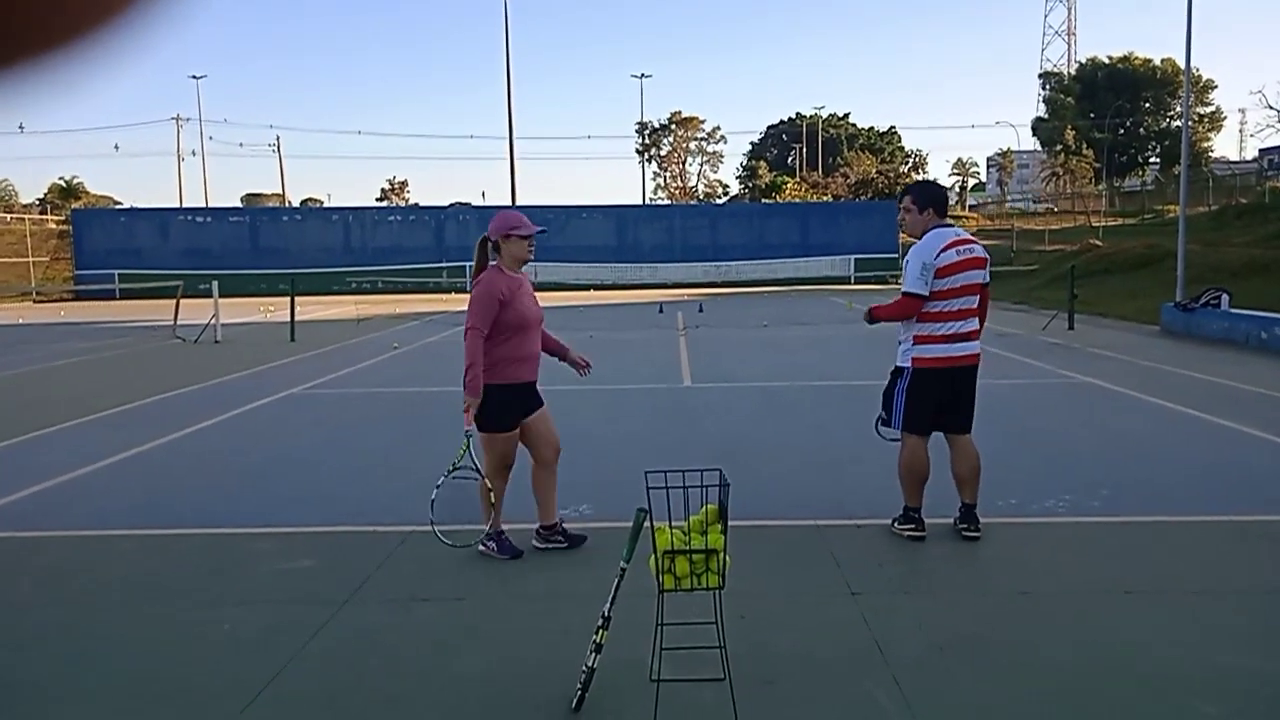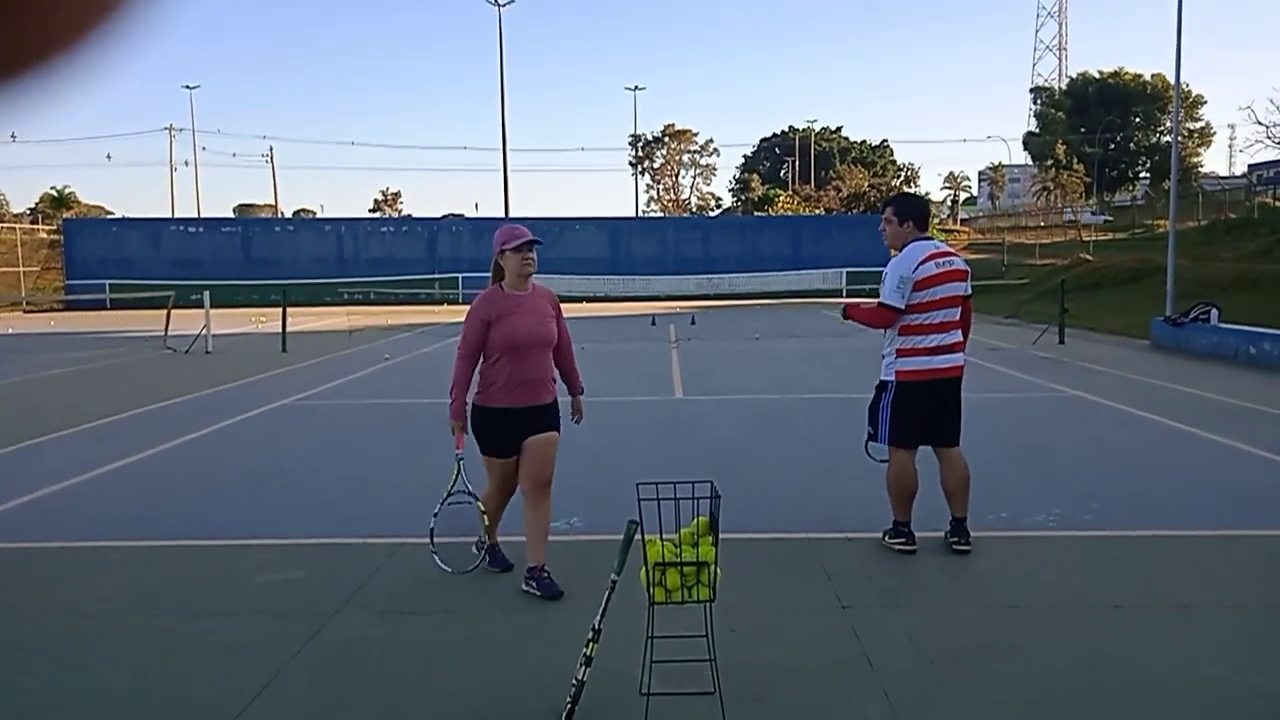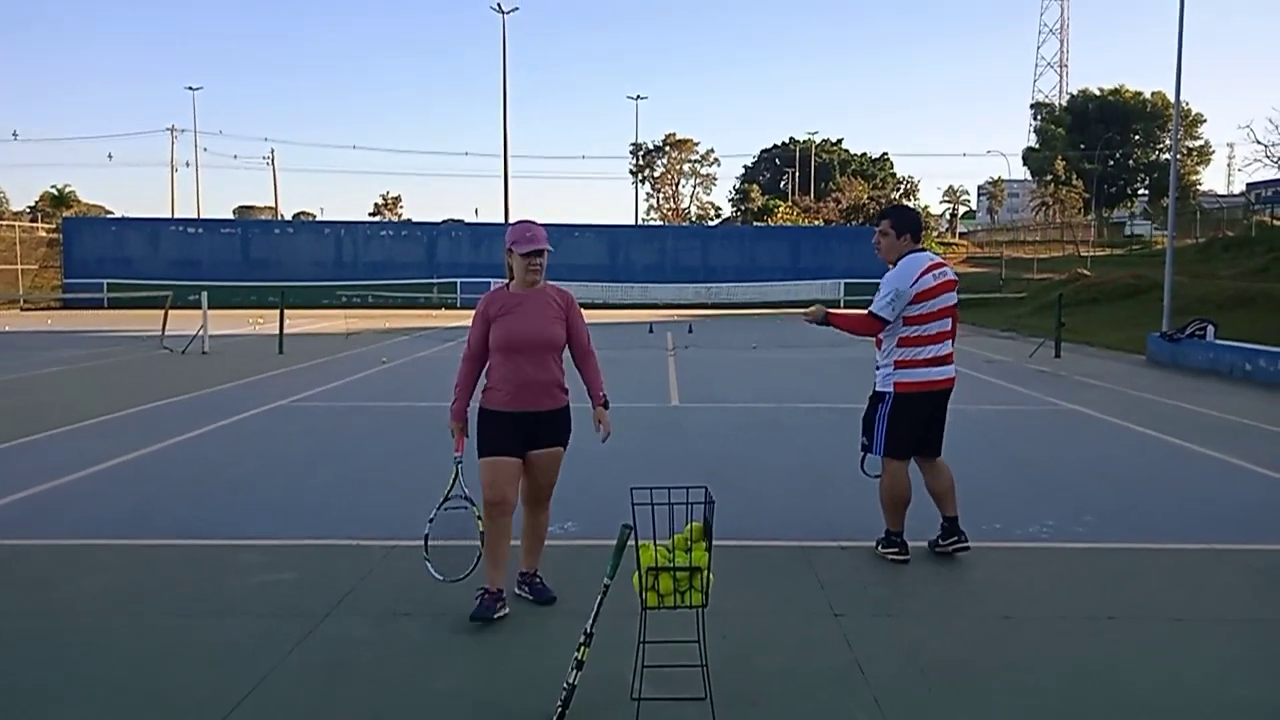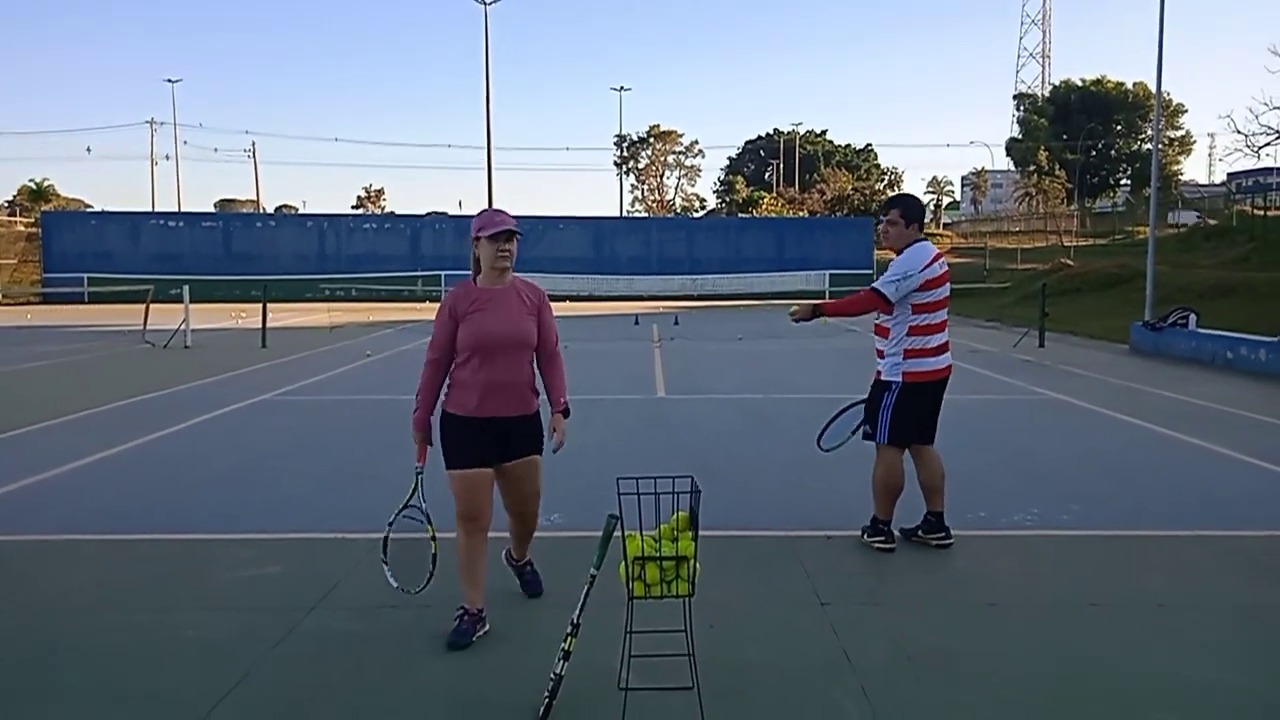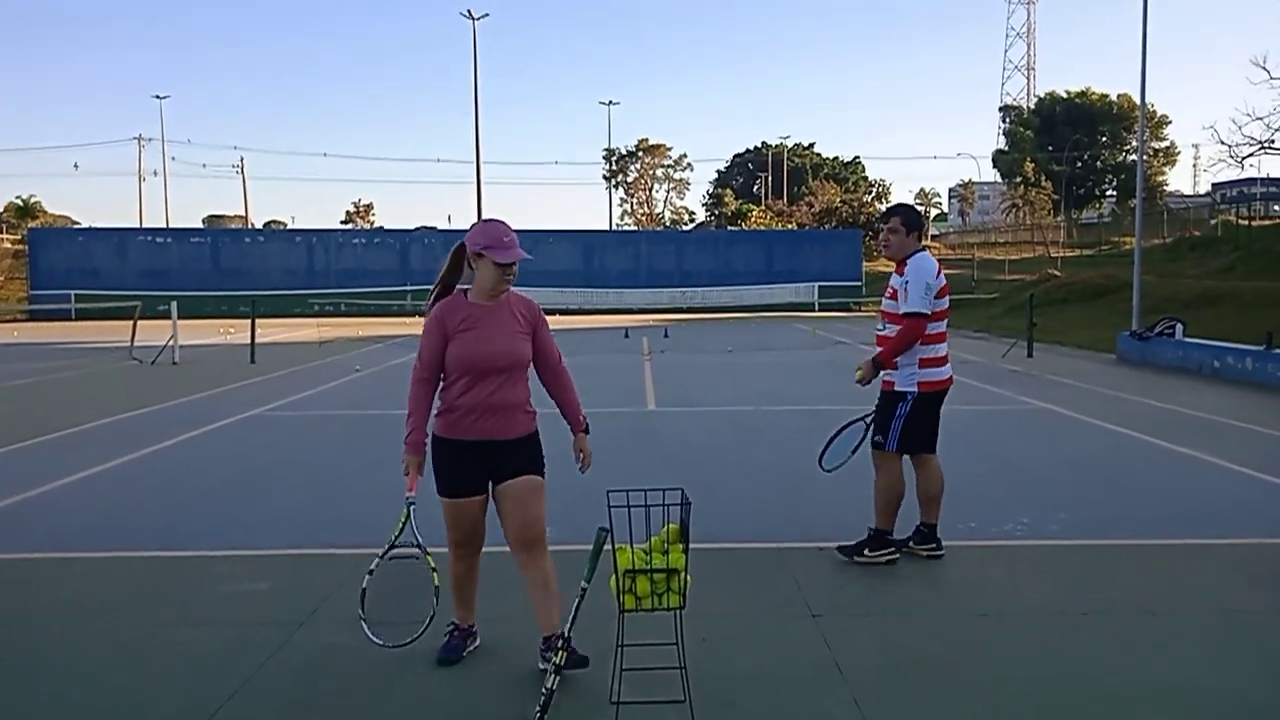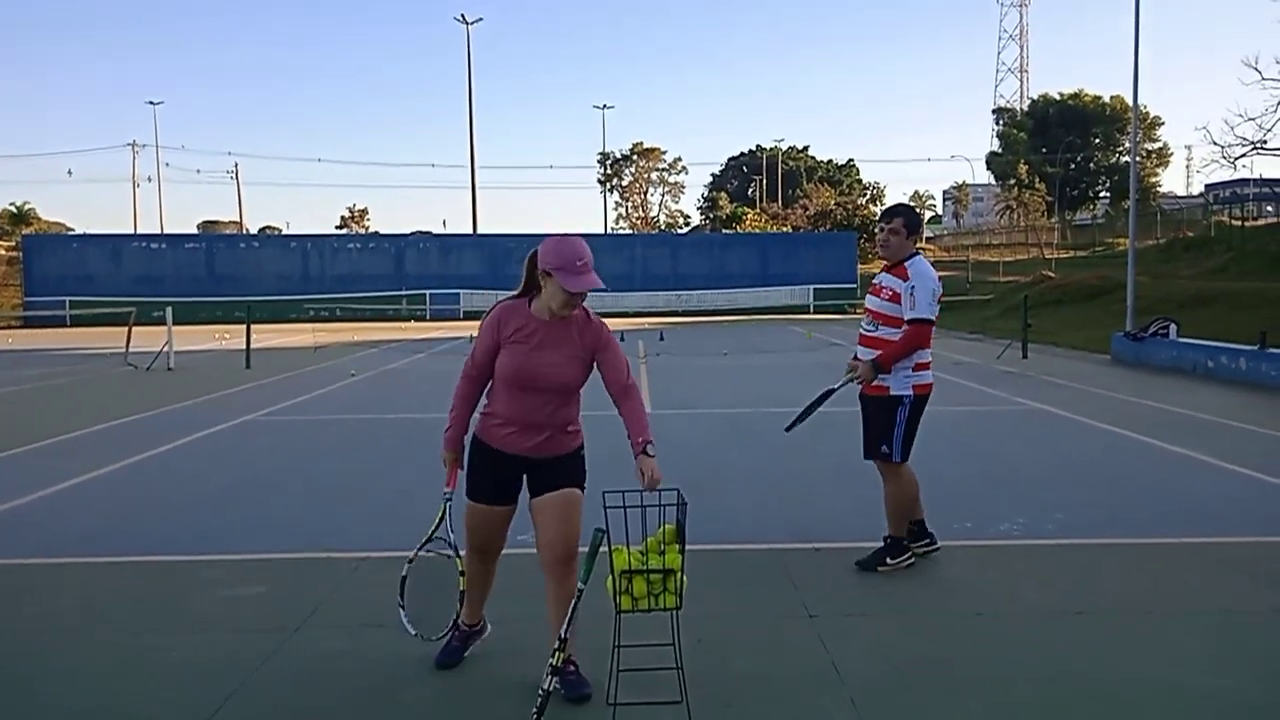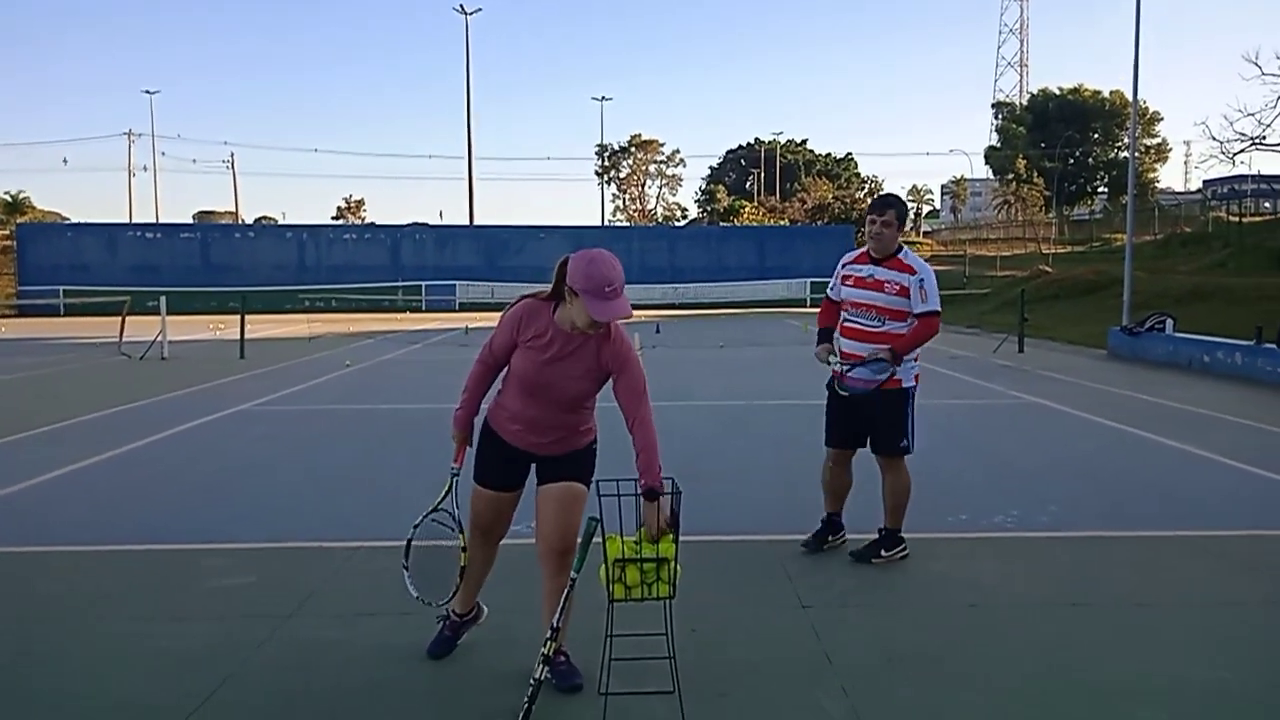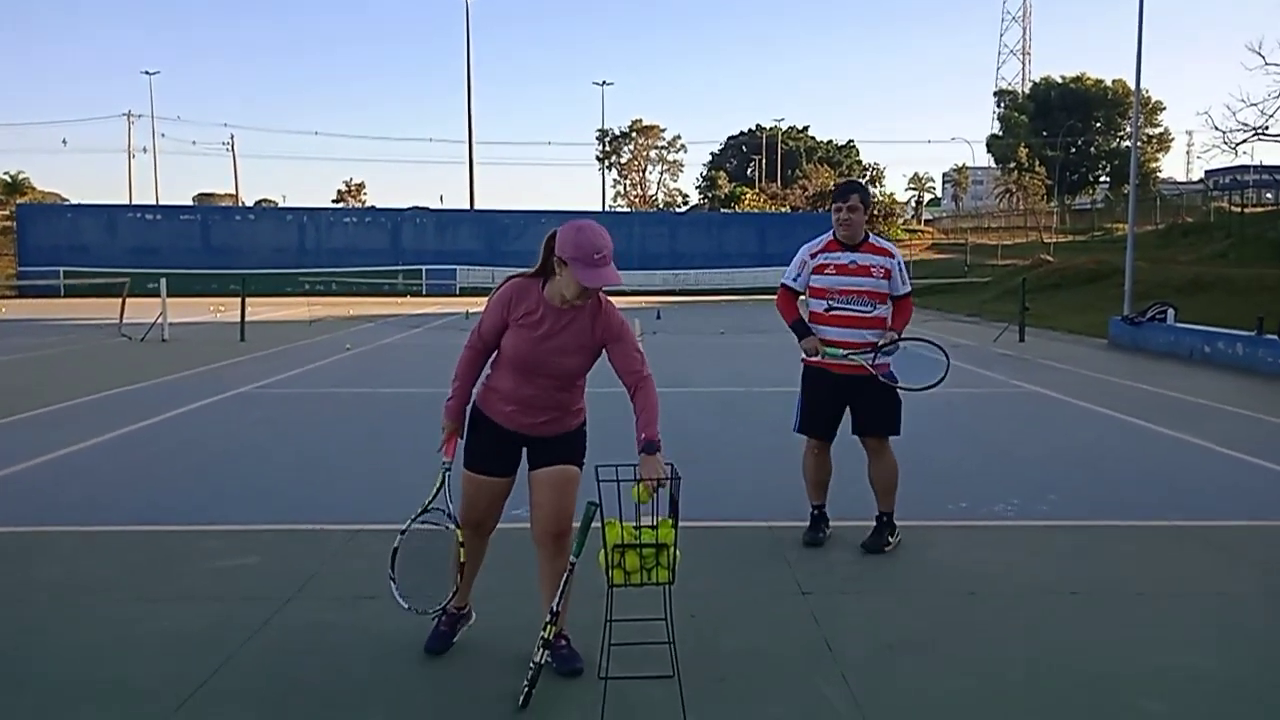
dt=0.4s
person 1, frame 1
left shoulder: (522, 282)
right shoulder: (490, 284)
right elbow: (474, 337)
left wrist: (566, 354)
right wrist: (473, 387)
left hip: (524, 387)
right hip: (494, 390)
left knee: (549, 454)
right knee: (500, 465)
left ankle: (549, 529)
right ankle: (492, 536)
person 1, frame 2
left shoulder: (549, 299)
right shoulder: (486, 304)
left elbow: (563, 349)
right elbow: (466, 358)
left wrist: (575, 390)
right wrist: (457, 409)
left hip: (542, 409)
right hip: (495, 412)
left knee: (539, 487)
right knee: (502, 487)
left ankle: (536, 571)
right ankle: (488, 542)
person 1, frame 3
left shoulder: (563, 301)
right shoulder: (491, 303)
left elbow: (584, 353)
right elbow: (472, 358)
left wrist: (599, 401)
right wrist: (458, 410)
left hip: (551, 416)
right hip: (498, 416)
left knee: (538, 501)
right knee: (497, 504)
left ankle: (528, 576)
right ankle: (494, 593)
person 1, frame 4
left shoulder: (534, 296)
right shoulder: (457, 300)
left elbow: (550, 356)
right elbow: (437, 361)
left wrist: (559, 407)
right wrist: (422, 417)
left hip: (522, 420)
right hip: (465, 423)
left knee: (525, 509)
right knee: (471, 519)
left ankle: (518, 557)
right ankle: (472, 612)
person 1, frame 5
left shoulder: (528, 312)
right shoulder: (445, 313)
left elbow: (553, 371)
right elbow: (424, 380)
left wrist: (578, 426)
right wrist: (413, 443)
left hip: (518, 441)
right hip: (457, 445)
left knee: (531, 540)
right knee: (464, 545)
left ankle: (552, 641)
right ankle: (463, 629)
person 1, frame 6
left shoulder: (593, 331)
right shoulder: (505, 316)
left elbow: (625, 391)
right elbow: (472, 377)
left wrist: (643, 448)
right wrist: (453, 437)
left hip: (560, 454)
right hip: (493, 449)
left knee: (561, 557)
right knee: (481, 547)
left ankle: (563, 660)
right ankle: (470, 624)
person 1, frame 7
left shoulder: (615, 346)
right shoulder: (526, 315)
left elbow: (639, 418)
right elbow: (489, 362)
left wrist: (652, 492)
right wrist: (464, 418)
left hip: (570, 451)
right hip: (503, 437)
left knee: (558, 550)
right knee: (483, 532)
left ankle: (554, 650)
right ankle: (463, 610)
person 1, frame 8
left shoulder: (605, 318)
right shoulder: (513, 295)
left elbow: (640, 381)
right elbow: (476, 349)
left wrist: (649, 445)
right wrist: (454, 410)
left hip: (561, 433)
right hip: (493, 423)
left knee: (555, 534)
right knee: (474, 524)
left ankle: (555, 634)
right ankle: (457, 609)
person 2, frame 1
left shoulder: (923, 251)
right shoulder: (976, 248)
left elbow: (909, 306)
right elbow: (982, 301)
left wrist: (874, 313)
left hip: (923, 360)
right hip: (965, 357)
left knee: (913, 437)
right knee: (960, 435)
left ankle: (912, 517)
right ankle: (969, 515)
person 2, frame 2
left shoulder: (903, 264)
right shoulder: (956, 260)
left elbow: (884, 317)
right elbow: (964, 315)
left wrist: (851, 311)
left hip: (906, 374)
right hip: (949, 370)
left knee: (901, 451)
right knee: (949, 449)
left ankle: (901, 530)
right ankle: (960, 529)
person 2, frame 3
left shoulder: (900, 276)
right shoulder: (943, 269)
left elbow: (870, 325)
left wrist: (827, 317)
left hip: (903, 385)
right hip: (939, 380)
left knee: (893, 461)
right knee: (929, 458)
left ankle: (894, 540)
right ankle: (952, 528)
person 2, frame 4
left shoulder: (910, 262)
right shoulder: (931, 257)
left elbow: (868, 301)
left wrist: (817, 310)
left hip: (904, 374)
right hip: (932, 369)
left knee: (888, 448)
right knee: (922, 446)
left ankle: (881, 528)
right ankle: (936, 524)
person 2, frame 5
left shoulder: (916, 271)
right shoulder: (912, 268)
left elbow: (912, 328)
left wrist: (876, 363)
right wrist: (884, 365)
left hip: (911, 383)
right hip: (924, 380)
left knee: (885, 455)
right knee: (923, 454)
left ankle: (882, 540)
right ankle: (927, 535)
person 2, frame 6
left shoulder: (919, 277)
right shoulder: (886, 272)
left elbow: (918, 334)
left wrist: (877, 365)
right wrist: (861, 359)
left hip: (900, 389)
right hip: (878, 386)
left knee: (890, 463)
right knee: (889, 462)
left ankle: (898, 546)
right ankle: (918, 533)
person 2, frame 7
left shoulder: (916, 271)
right shoulder: (848, 264)
left elbow: (929, 323)
right elbow: (830, 305)
left wrist: (893, 352)
right wrist: (824, 340)
left hip: (893, 383)
left knee: (890, 459)
right knee: (836, 453)
left ankle: (892, 539)
right ankle: (831, 523)
person 2, frame 8
left shoulder: (888, 255)
right shoulder: (812, 252)
left elbow: (903, 301)
right elbow: (785, 297)
left wrist: (895, 330)
right wrist: (803, 333)
left hip: (872, 368)
right hip: (823, 367)
left knee: (877, 443)
right knee: (817, 442)
left ankle: (885, 523)
right ankle: (818, 516)
